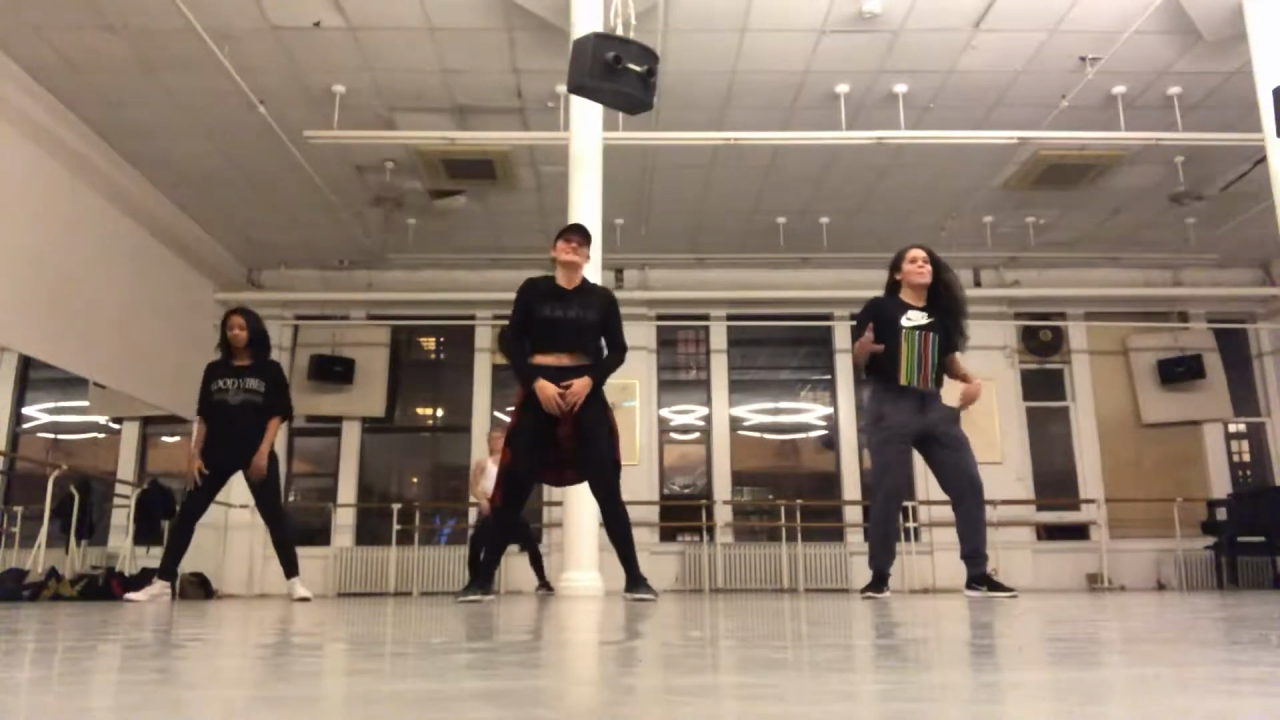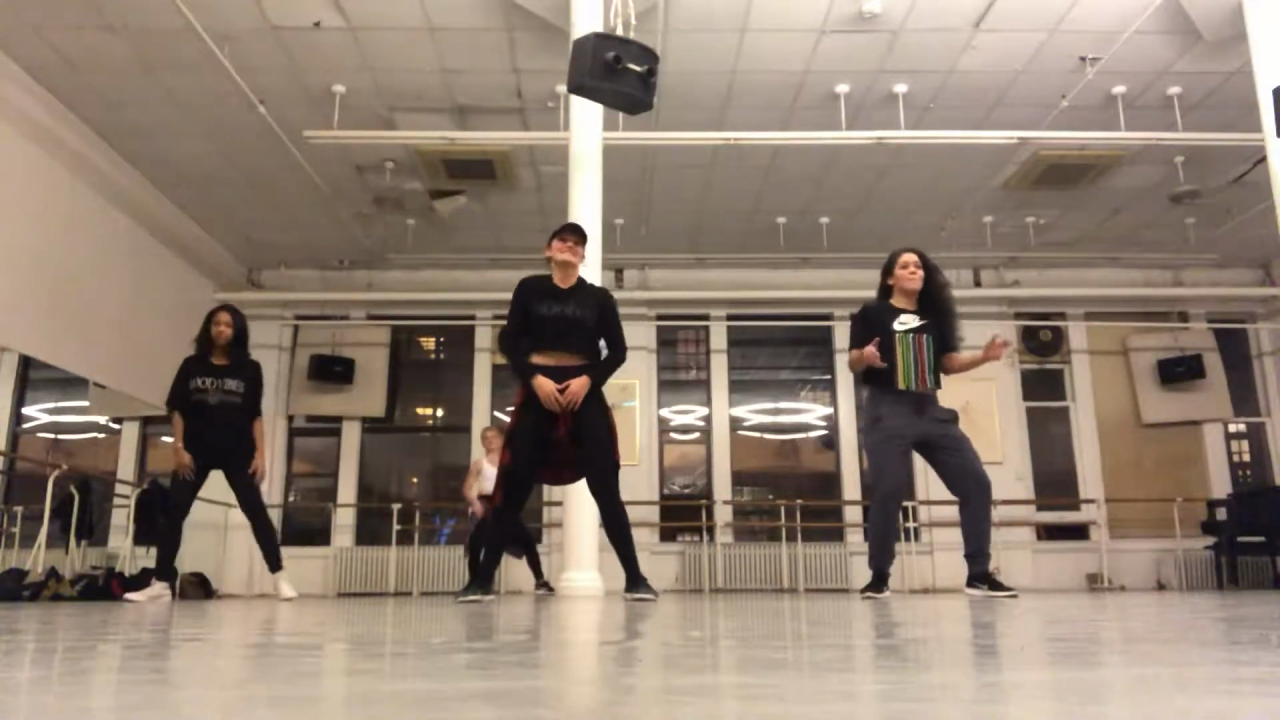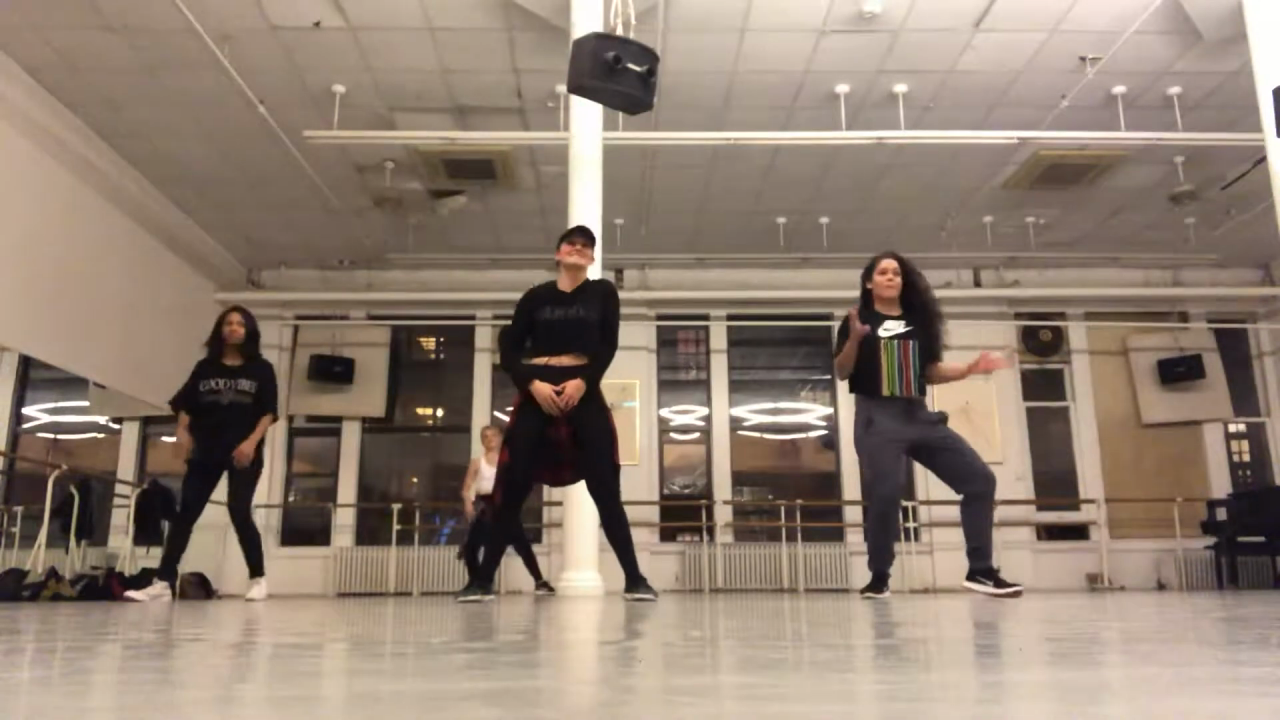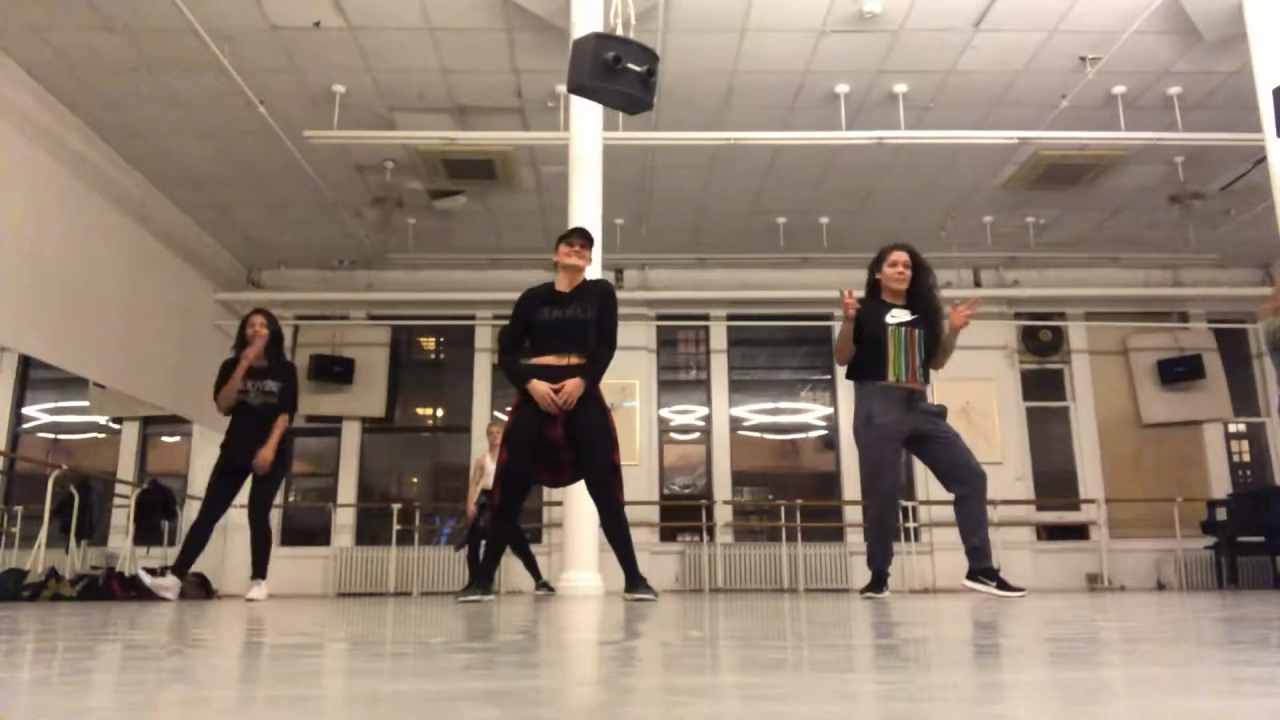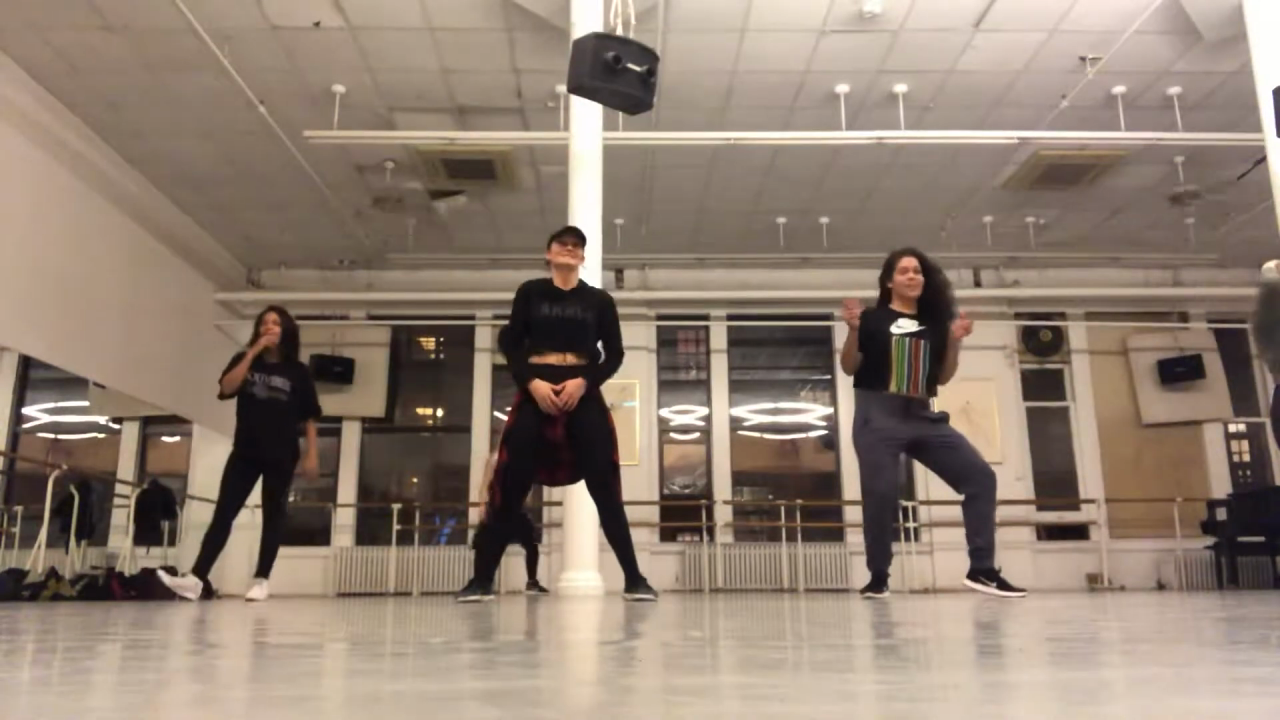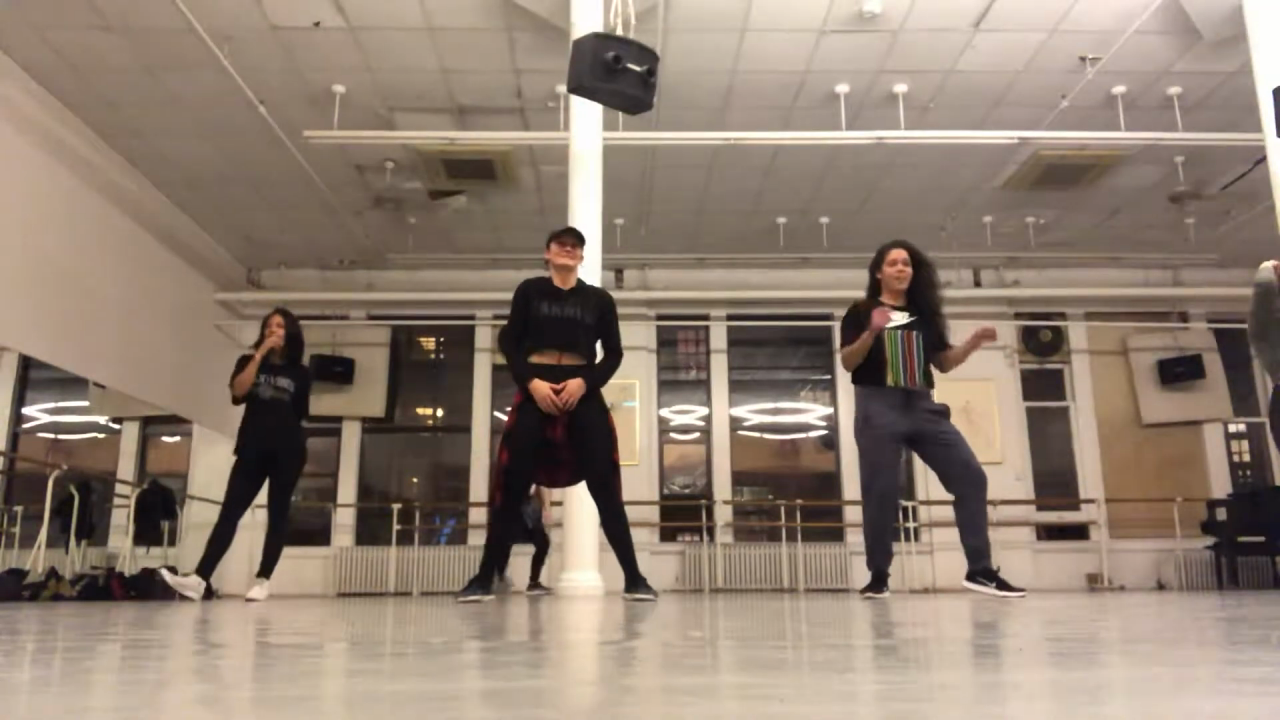
dt=0.3s
person 1, frame 1
left shoulder: (601, 298)
right shoulder: (532, 290)
left elbow: (617, 350)
right elbow: (510, 343)
left wrist: (591, 379)
right wrist: (535, 381)
left hip: (585, 393)
right hip: (538, 392)
left knee: (607, 487)
right knee: (514, 487)
left ankle: (635, 579)
right ankle: (483, 579)
person 1, frame 2
left shoulder: (598, 298)
right shoulder: (529, 288)
left elbow: (618, 351)
right elbow: (510, 342)
left wrist: (589, 379)
right wrist: (533, 378)
left hip: (585, 392)
right hip: (537, 392)
left knee: (605, 488)
right knee: (514, 487)
left ankle: (635, 579)
right ankle: (483, 579)
person 1, frame 3
left shoulder: (603, 292)
right shoulder: (535, 297)
left elbow: (608, 346)
right elbow: (509, 351)
left wrist: (583, 382)
right wrist: (532, 384)
left hip: (584, 393)
right hip: (536, 394)
left knee: (605, 488)
right knee: (513, 488)
left ankle: (634, 578)
right ankle: (483, 579)
person 1, frame 4
left shoulder: (601, 292)
right shoulder: (533, 298)
left elbow: (607, 346)
right elbow: (506, 351)
left wrist: (582, 381)
right wrist: (529, 383)
left hip: (583, 392)
right hip: (535, 393)
left knee: (605, 489)
right knee: (511, 489)
left ankle: (634, 579)
right ankle: (482, 580)
person 1, frame 5
left shoulder: (599, 299)
right shoulder: (530, 292)
left elbow: (614, 353)
right elbow: (510, 345)
left wrist: (586, 381)
right wrist: (531, 382)
left hip: (583, 393)
right hip: (535, 393)
left knee: (604, 489)
right knee: (510, 488)
left ankle: (634, 579)
right ankle: (482, 579)
person 1, frame 6
left shoulder: (599, 299)
right shoulder: (529, 291)
left elbow: (614, 353)
right elbow: (510, 343)
left wrist: (585, 382)
right wrist: (530, 382)
left hip: (583, 393)
right hip: (535, 391)
left knee: (605, 488)
right knee: (511, 487)
left ankle: (634, 578)
right ankle: (484, 579)
person 2, frame 1
left shoulder: (942, 314)
right shoulder: (880, 308)
right elbow: (858, 358)
left wrist: (970, 380)
right wrist: (865, 345)
left hip: (933, 408)
right hip: (890, 406)
left knee: (969, 485)
right knee: (889, 490)
left ankle: (977, 576)
right ankle: (879, 576)
person 2, frame 2
left shoulder: (934, 315)
right shoulder: (872, 314)
left elbow: (948, 363)
right elbow: (853, 364)
left wrist: (984, 356)
right wrist: (865, 357)
left hip: (930, 410)
right hip: (888, 410)
left knee: (976, 483)
right knee: (888, 491)
left ankle: (978, 574)
right ankle: (879, 576)
person 2, frame 3
left shoulder: (919, 320)
right shoulder: (857, 321)
left elbow: (931, 373)
right elbow: (842, 372)
left wrist: (971, 368)
right wrist: (853, 338)
left hip: (920, 416)
right hip: (877, 417)
left knee: (980, 479)
right knee: (884, 494)
left ankle: (980, 570)
right ankle: (879, 577)
person 2, frame 4
left shoulder: (923, 311)
right shoulder: (865, 311)
left elbow: (935, 362)
right elbow: (842, 358)
left wrist: (952, 330)
right wrist: (848, 320)
left hip: (920, 407)
right hip: (878, 406)
left knee: (971, 476)
right knee: (882, 491)
left ankle: (981, 569)
right ankle: (878, 576)
person 2, frame 5
left shoulder: (933, 322)
right shoulder: (873, 318)
left elbow: (942, 377)
right elbow: (848, 367)
left wrist: (956, 342)
right wrist: (853, 330)
left hip: (922, 415)
right hip: (878, 415)
left knee: (980, 477)
right knee: (880, 493)
left ankle: (982, 570)
right ankle: (878, 576)
person 2, frame 6
left shoulder: (924, 313)
right shoulder: (861, 312)
left elbow: (944, 363)
right elbow: (847, 363)
left wrist: (974, 341)
right wrist: (871, 331)
left hip: (922, 408)
right hip: (879, 408)
left knee: (971, 477)
right knee: (881, 491)
left ankle: (980, 570)
right ankle: (878, 576)
person 3, frame 1
left shoulder: (269, 370)
right shoulder: (214, 370)
left elbow: (277, 415)
right elbow: (204, 417)
left wrist: (263, 451)
right wrist: (194, 454)
left hip: (257, 455)
right hip: (216, 455)
left knee: (275, 515)
right knee: (188, 513)
left ankle: (294, 581)
right ankle: (163, 583)
person 3, frame 2
left shoulder: (249, 369)
right shoulder: (191, 366)
left elbow: (255, 415)
right elbow: (177, 410)
left wrist: (260, 453)
right wrist: (178, 447)
left hip: (237, 452)
right hip: (196, 451)
left knee: (256, 510)
right knee: (174, 512)
left ankle: (279, 576)
right ankle: (162, 583)
person 3, frame 3
left shoulder: (261, 369)
right shoulder: (205, 367)
left elbow: (269, 413)
right elbow: (182, 406)
left wrist: (252, 442)
right wrist: (182, 432)
left hip: (245, 454)
right hip: (206, 452)
left knee: (239, 512)
right knee: (185, 514)
left ankle: (258, 580)
right ankle: (163, 583)
person 3, frame 4
left shoulder: (285, 370)
right shoulder: (231, 366)
left elbow: (286, 414)
right elbow: (223, 406)
left wrist: (270, 447)
right wrist: (243, 366)
left hip: (271, 454)
right hip: (235, 451)
left knee: (258, 514)
right knee: (208, 512)
left ankle: (259, 581)
right ankle: (174, 578)
person 3, frame 5
left shoulder: (297, 371)
right shoulder: (244, 359)
left elbow: (309, 416)
right elbow: (226, 388)
left wrist: (311, 454)
right wrist: (253, 352)
left hip: (281, 453)
right hip: (245, 450)
left knee: (273, 515)
right knee: (224, 511)
left ankle: (261, 581)
right ankle: (196, 580)
person 3, frame 6
left shoulder: (299, 373)
right shoulder: (249, 362)
right elbow: (238, 391)
left wrist: (299, 447)
right wrist: (259, 353)
left hip: (287, 454)
right hip: (252, 452)
left knee: (278, 517)
right knee: (229, 513)
left ankle: (262, 581)
right ankle: (199, 580)
